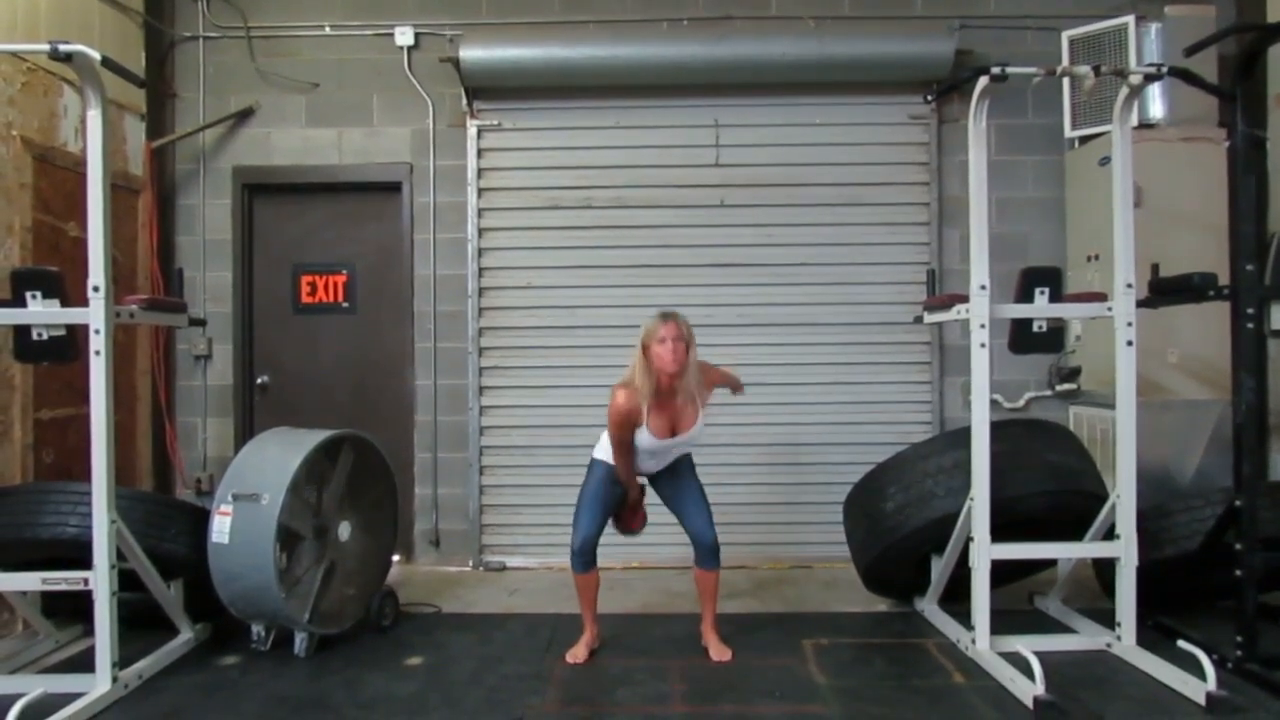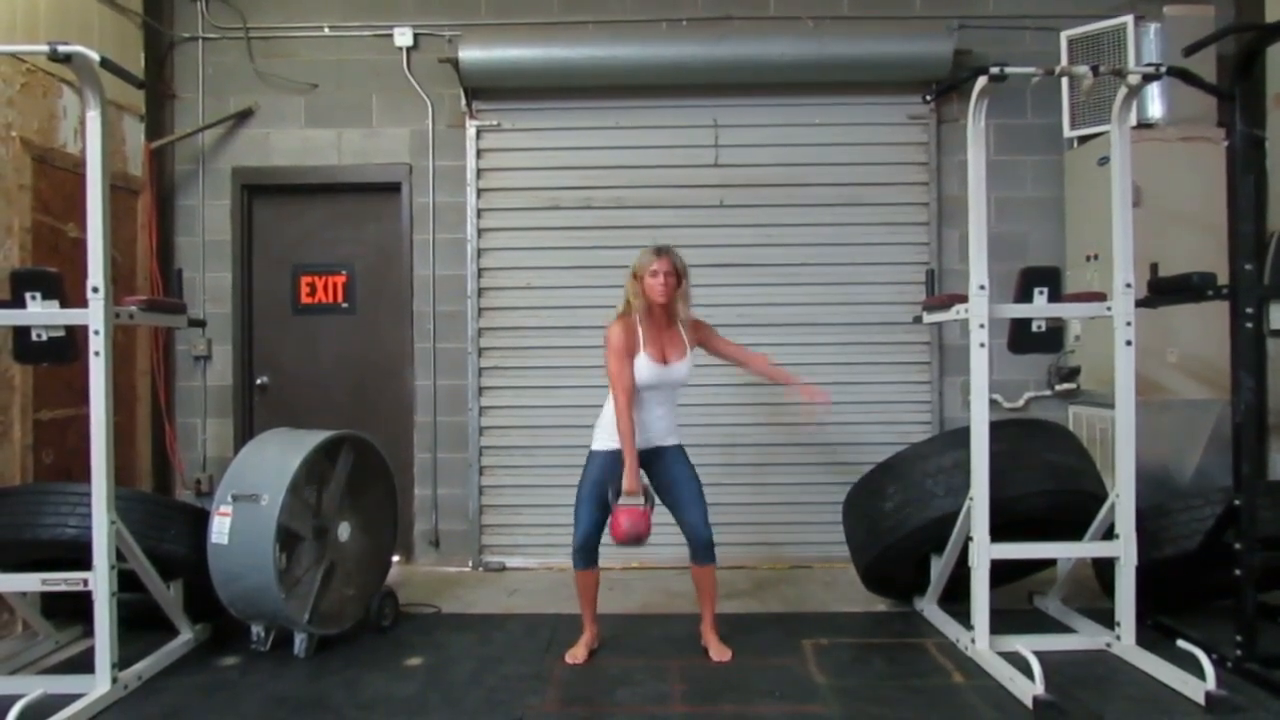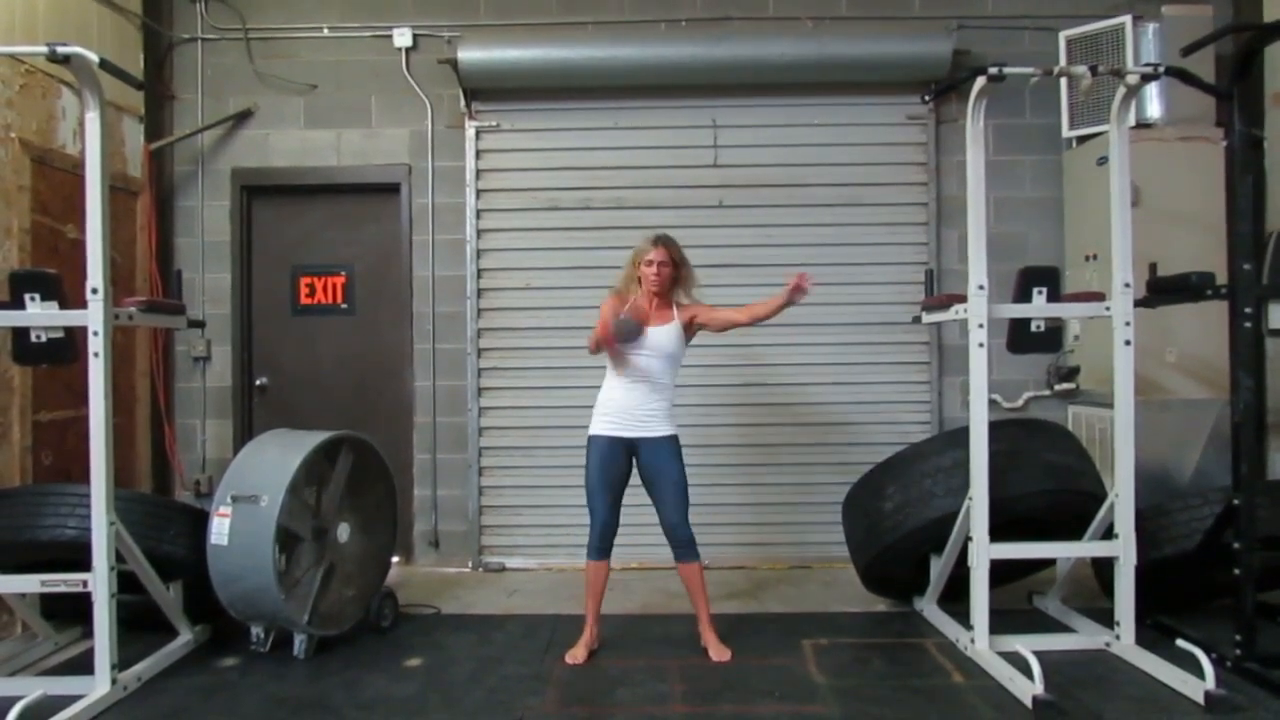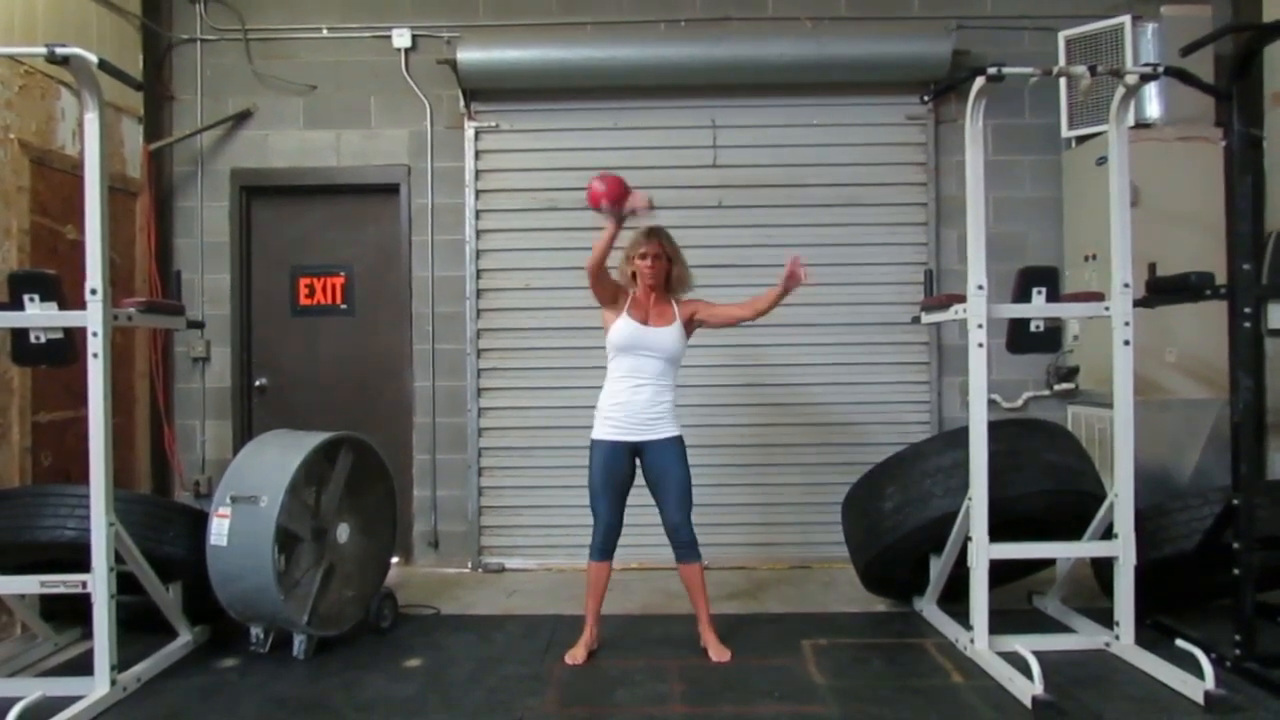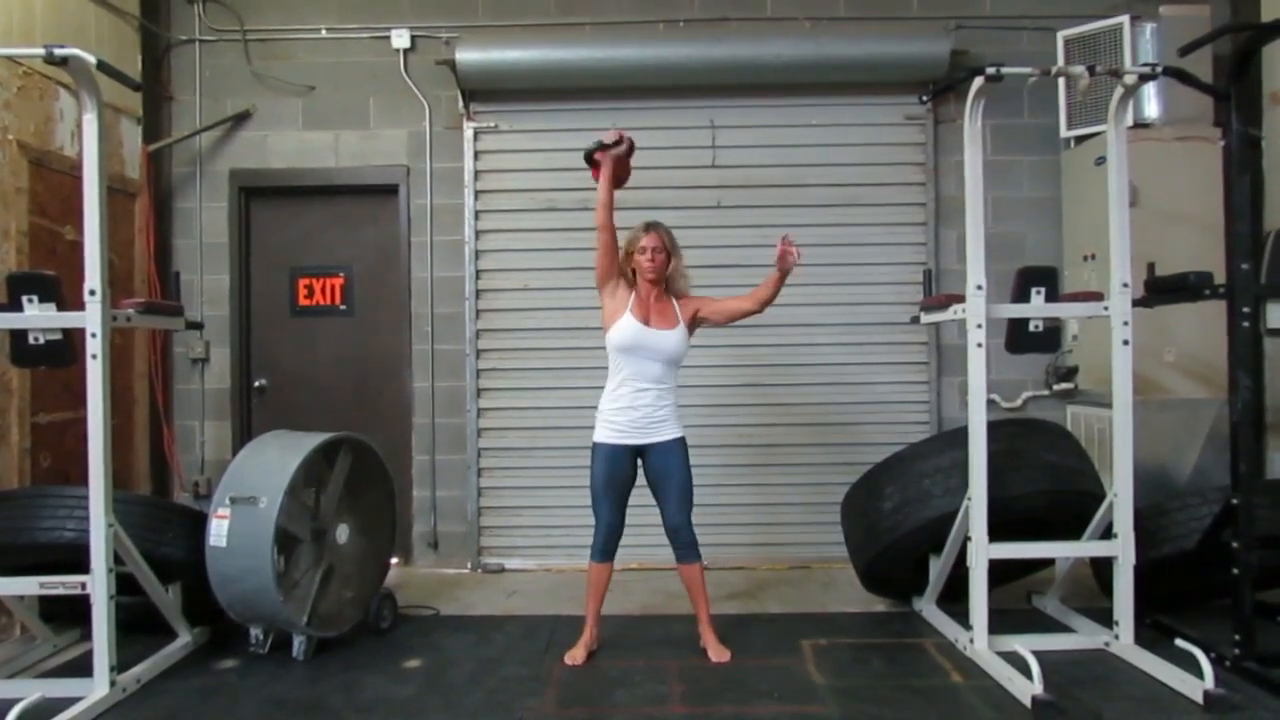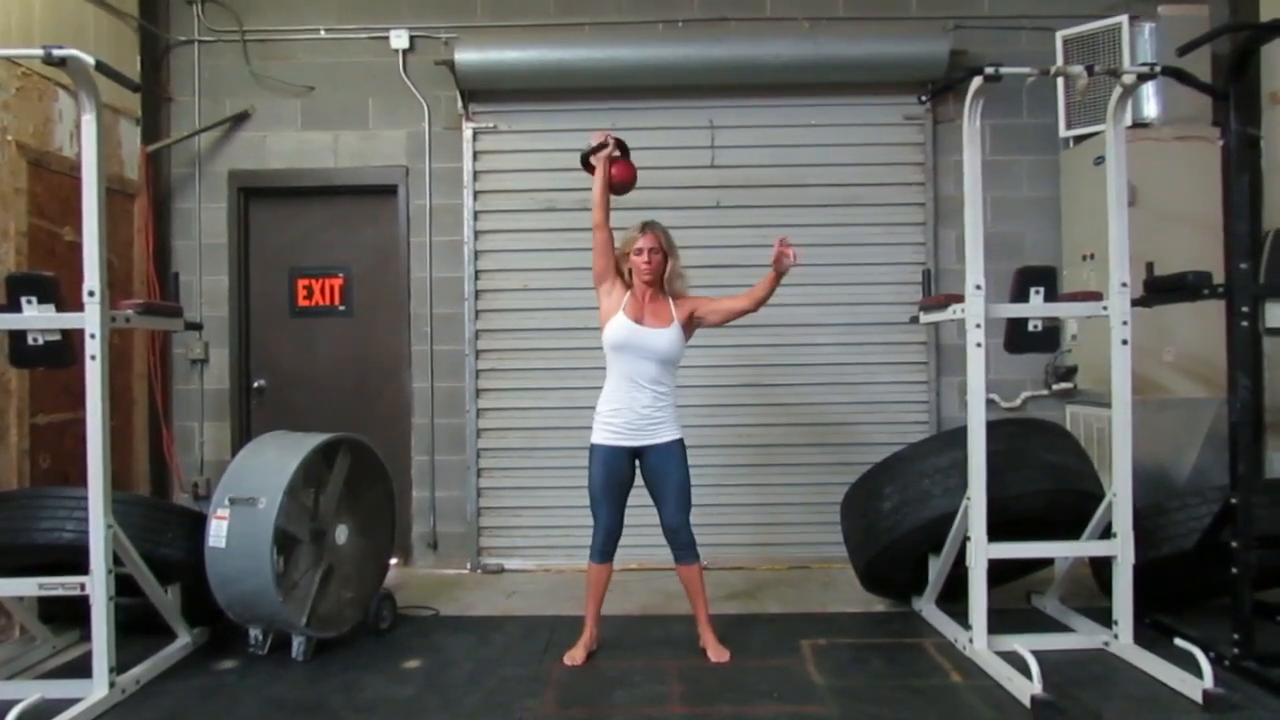
dt=0.2s
person 1, frame 1
left shoulder: (701, 378)
right shoulder: (626, 399)
left elbow: (725, 378)
right elbow: (622, 457)
left wrist: (736, 382)
right wrist: (631, 489)
left hip: (673, 463)
right hip: (614, 464)
left knee: (706, 540)
right knee: (583, 542)
left ankle: (709, 631)
right ankle: (590, 632)
person 1, frame 2
left shoulder: (690, 329)
right shoulder: (623, 330)
left elbow: (746, 358)
right elbow: (622, 401)
left wrist: (796, 384)
right wrist: (630, 468)
left hip: (664, 445)
right hip: (613, 445)
left knee: (700, 536)
right knee: (584, 540)
left ankle: (709, 630)
right ankle: (589, 632)
person 1, frame 3
left shoulder: (687, 314)
right shoulder: (621, 303)
left elbow: (743, 316)
right elbow: (597, 343)
left wrist: (785, 298)
right wrist: (613, 325)
left hip: (658, 434)
right hip: (608, 430)
left knee: (678, 530)
right knee: (602, 532)
left ankle: (707, 631)
right ankle: (590, 632)
person 1, frame 4
left shoulder: (685, 311)
right shoulder: (615, 299)
left elbow: (746, 311)
right elbow: (592, 269)
left wrist: (784, 289)
right wrist: (614, 224)
left hip: (663, 435)
right hip: (611, 433)
left knee: (681, 530)
right knee: (605, 533)
left ankle: (707, 630)
right ankle: (589, 633)
person 1, frame 5
left shoulder: (687, 309)
right shoulder: (616, 296)
left elbow: (753, 303)
right elbow: (603, 230)
left wrist: (780, 272)
right wrist: (606, 169)
left hip: (664, 437)
right hip: (613, 436)
left knee: (681, 531)
right knee: (606, 535)
left ankle: (706, 631)
right ankle: (589, 633)
person 1, frame 6
left shoulder: (685, 309)
right shoulder: (612, 295)
left elbow: (748, 303)
right elbow: (600, 227)
left wrist: (776, 272)
right wrist: (602, 167)
left hip: (663, 438)
right hip: (611, 436)
left knee: (679, 533)
right knee: (605, 536)
left ankle: (706, 631)
right ankle: (588, 634)
